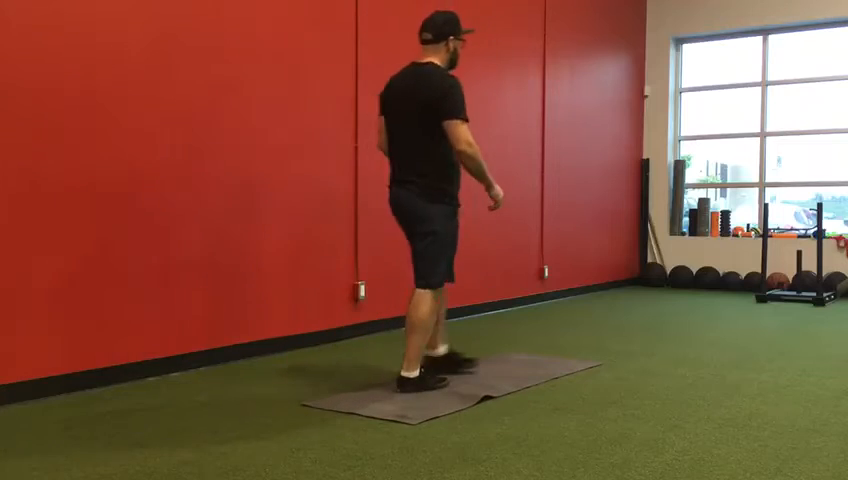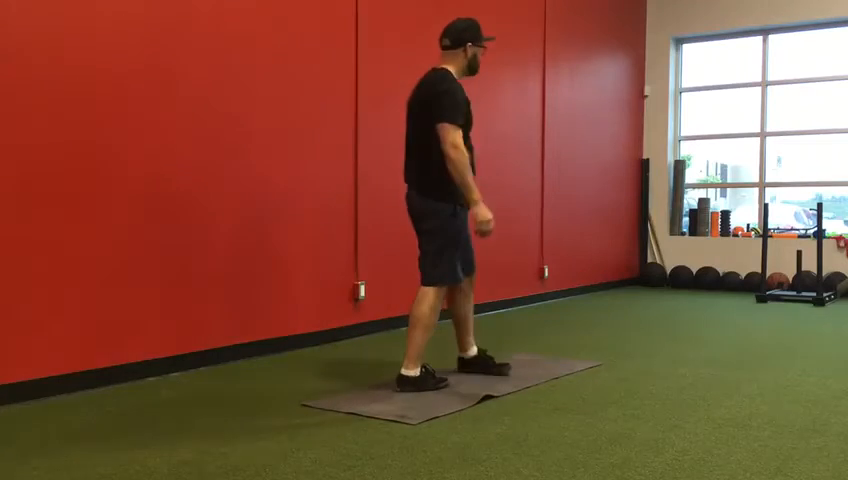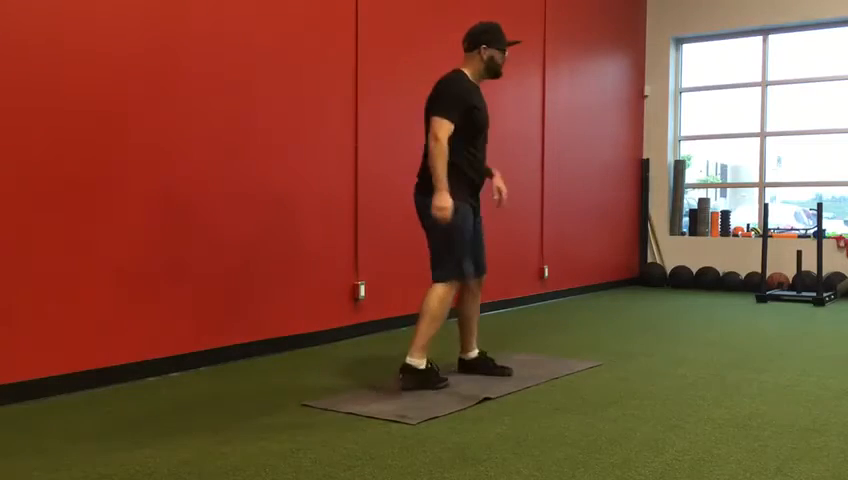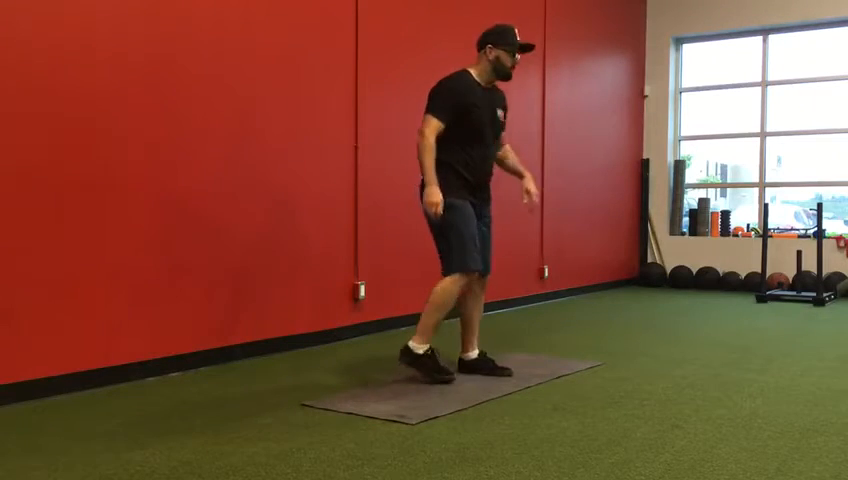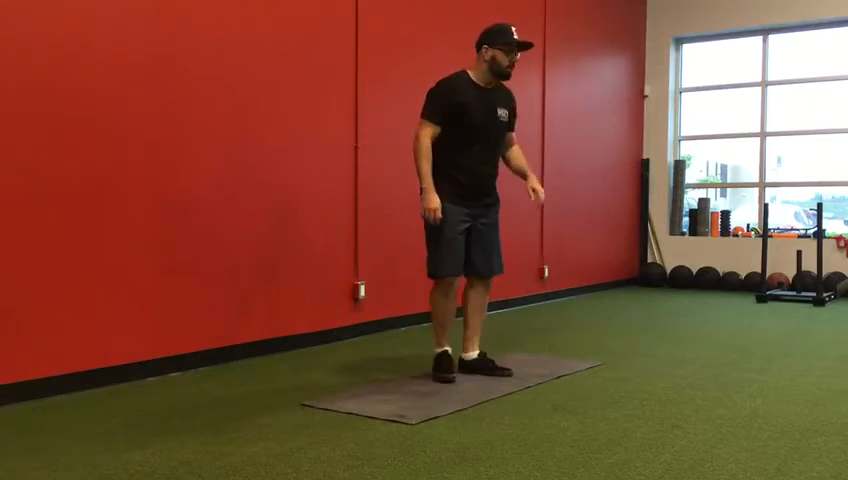
dt=0.2s
person 1, frame 1
left shoulder: (395, 84)
right shoulder: (445, 85)
left elbow: (384, 142)
right elbow: (463, 145)
right wrist: (492, 186)
left hip: (403, 191)
right hip: (433, 197)
left knee: (432, 276)
right knee: (430, 282)
left ankle: (438, 352)
right ankle: (411, 372)
person 1, frame 2
left shoulder: (431, 84)
right shoulder: (449, 89)
right elbow: (453, 149)
left wrist: (468, 197)
right wrist: (477, 202)
left hip: (429, 195)
right hip: (440, 200)
left knee: (463, 277)
right knee: (437, 282)
left ankle: (469, 355)
right ankle: (411, 371)
person 1, frame 3
left shoulder: (468, 90)
right shoulder: (456, 88)
right elbow: (438, 140)
left wrist: (493, 174)
right wrist: (441, 191)
left hip: (464, 197)
right hip: (446, 199)
left knee: (472, 277)
right knee: (449, 279)
left ankle: (470, 356)
right ankle: (415, 363)
person 1, frame 4
left shoulder: (497, 97)
right shoulder: (454, 87)
left elbow: (499, 146)
right elbow: (427, 135)
left wrist: (524, 174)
right wrist: (431, 186)
left hip: (478, 197)
right hip: (450, 195)
left knee: (479, 276)
right knee: (463, 272)
left ankle: (470, 355)
right ankle: (417, 346)
person 1, frame 5
left shoulder: (505, 98)
right shoulder: (450, 89)
left elbow: (509, 145)
right elbow: (423, 139)
left wrist: (529, 176)
right wrist: (429, 191)
left hip: (485, 201)
right hip: (449, 200)
left knee: (482, 278)
right knee: (448, 278)
left ankle: (471, 355)
right ankle: (442, 351)
